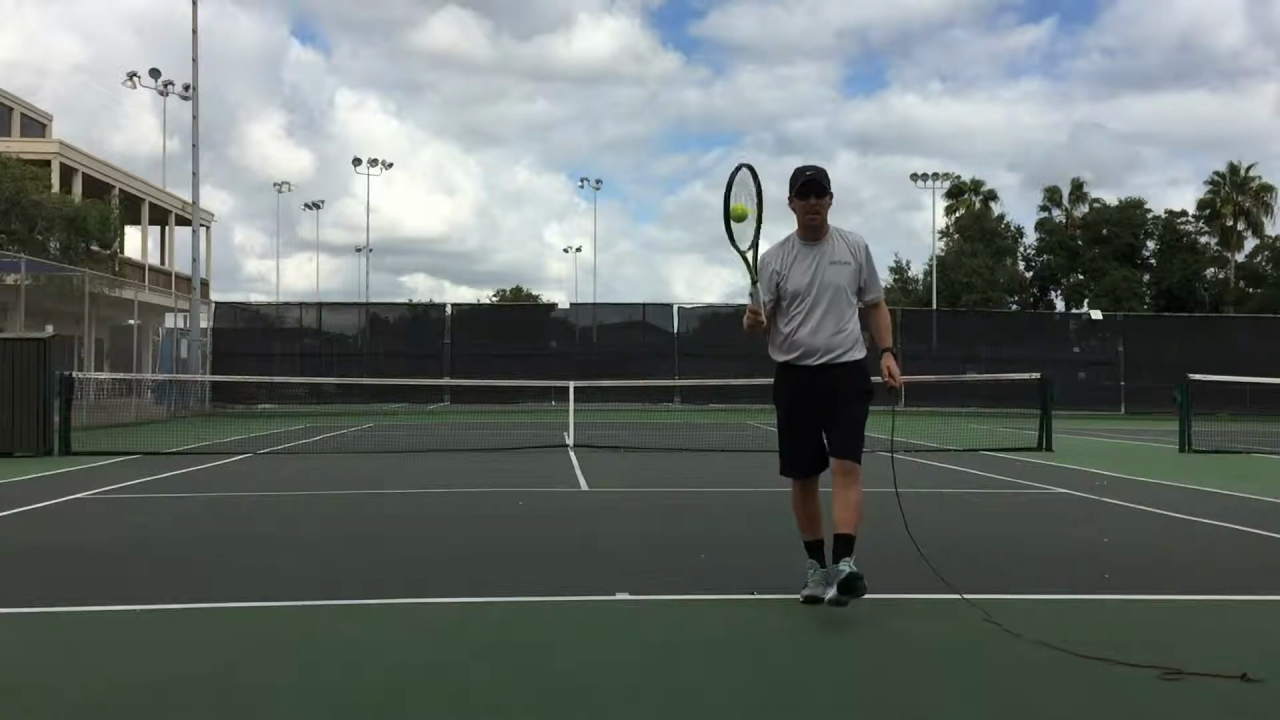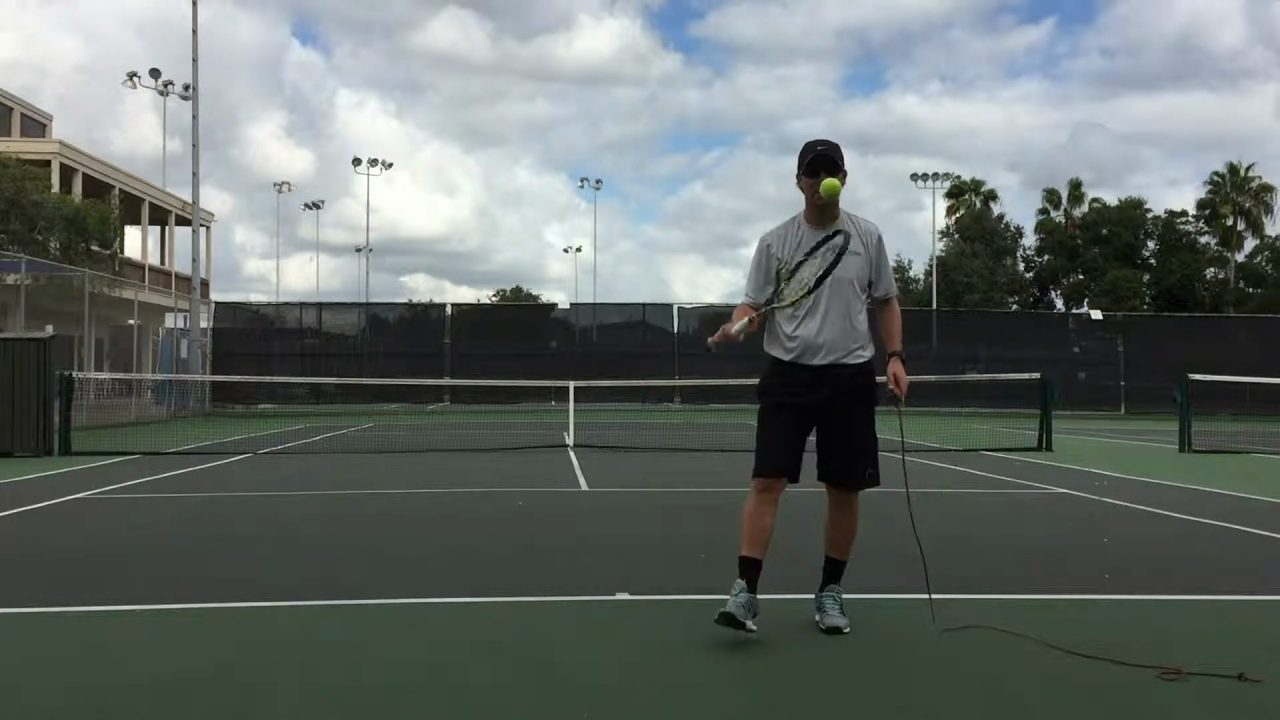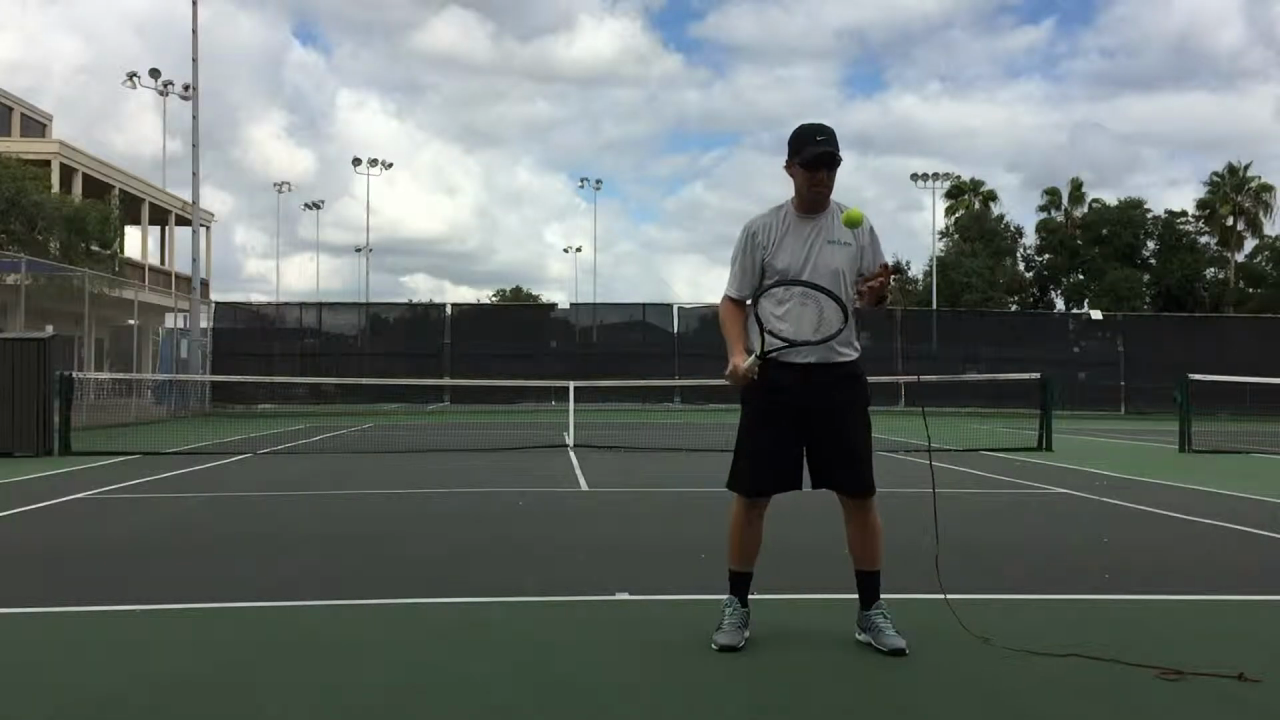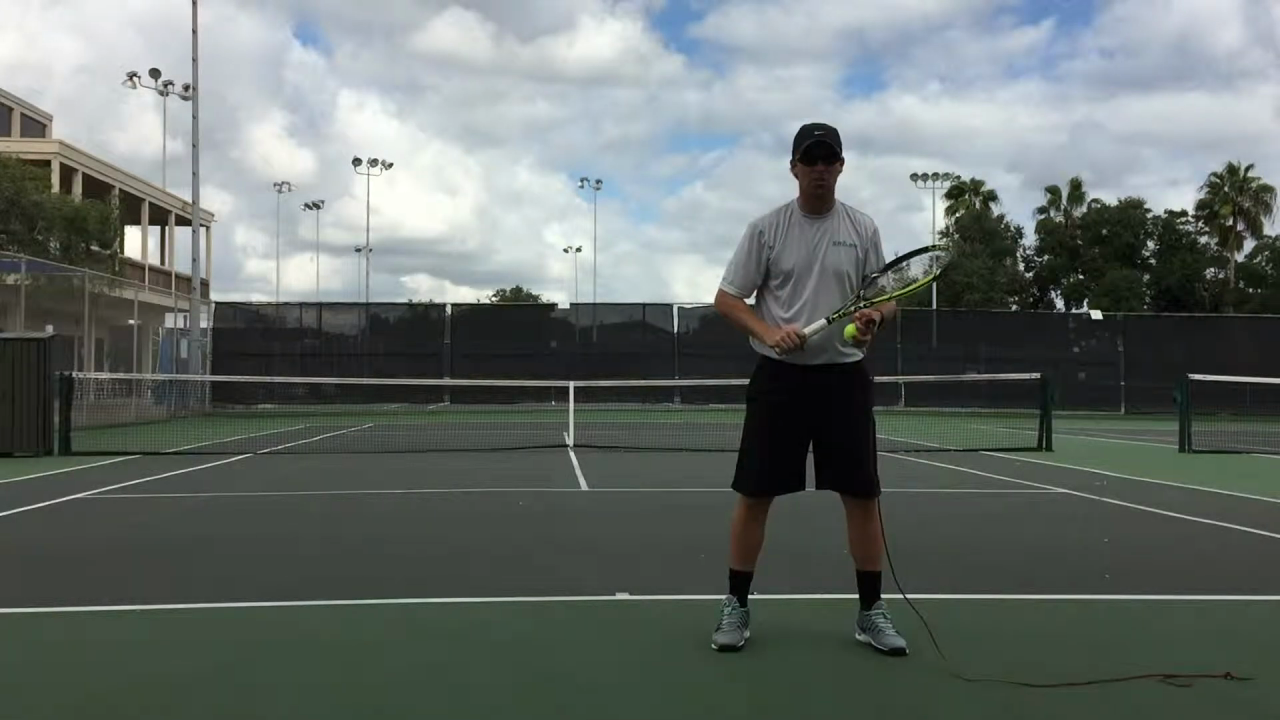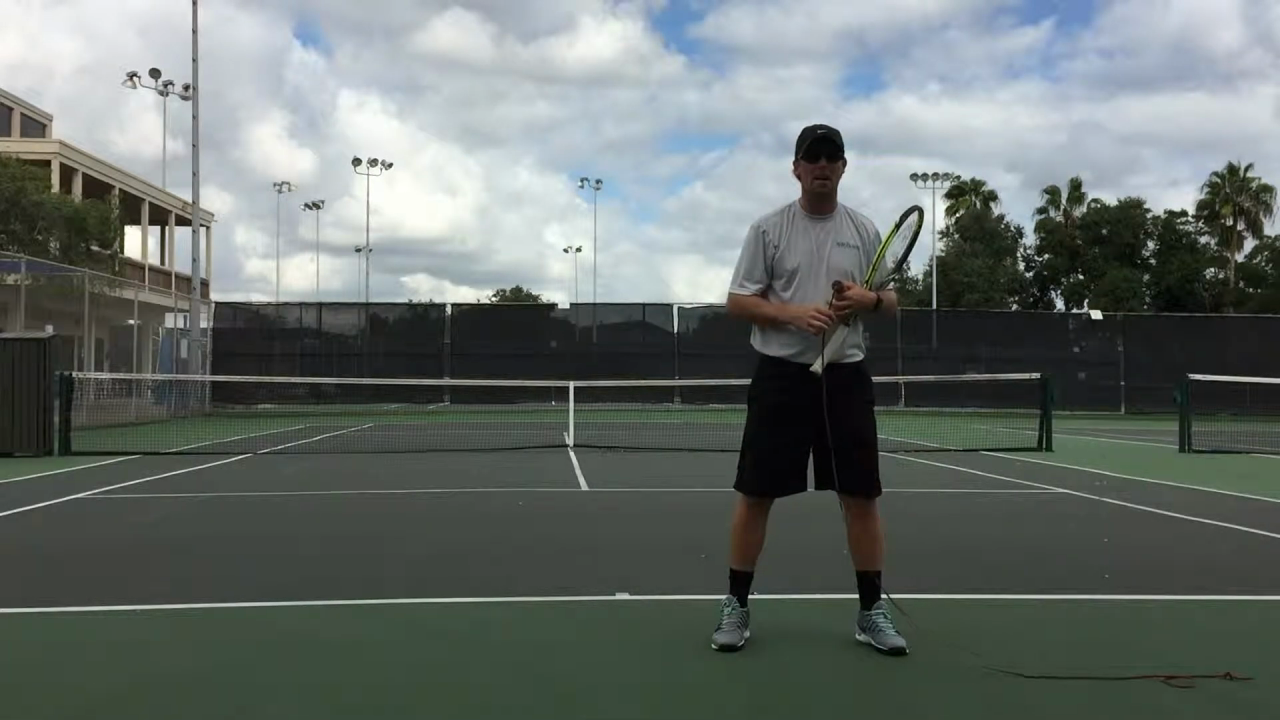
dt=1s
person 1, frame 1
left shoulder: (855, 248)
right shoulder: (773, 258)
left elbow: (875, 304)
right elbow: (759, 320)
left wrist: (887, 352)
right wrist: (754, 321)
left hip: (847, 372)
right hip: (795, 376)
left knee: (846, 467)
right knee: (803, 476)
left ankle: (844, 565)
right ankle: (817, 565)
person 1, frame 2
left shoulder: (867, 236)
right shoulder: (774, 241)
left elbow: (886, 302)
right elbow: (753, 305)
left wrist: (895, 357)
right wrist: (735, 328)
left hip: (849, 377)
right hip: (787, 375)
left knee: (845, 489)
right knee: (767, 482)
left ankle: (829, 591)
right ankle: (744, 593)
person 1, frame 3
left shoulder: (858, 228)
right shoulder: (760, 229)
left elbow: (872, 296)
right elbow: (733, 300)
left wrist: (879, 292)
right wrist: (737, 352)
left hip: (840, 376)
right hip: (773, 378)
left knee: (859, 495)
right knee: (751, 495)
left ankle: (870, 610)
right ankle: (736, 605)
person 1, frame 4
left shoulder: (862, 228)
right shoulder: (766, 228)
left elbow: (884, 295)
right elbow: (727, 297)
left wrist: (876, 315)
right wrist: (767, 331)
left hip: (844, 376)
right hip: (779, 376)
left knee: (862, 495)
right knee: (754, 493)
left ankle: (871, 610)
right ankle: (736, 605)
person 1, frame 5
left shoulder: (864, 230)
right shoulder: (768, 228)
left elbow: (890, 299)
right elbow: (737, 301)
left wrist: (869, 299)
right wrist: (794, 313)
left hip: (846, 376)
right hip: (781, 375)
left knee: (862, 495)
right knee: (755, 493)
left ankle: (872, 611)
right ankle: (736, 605)
